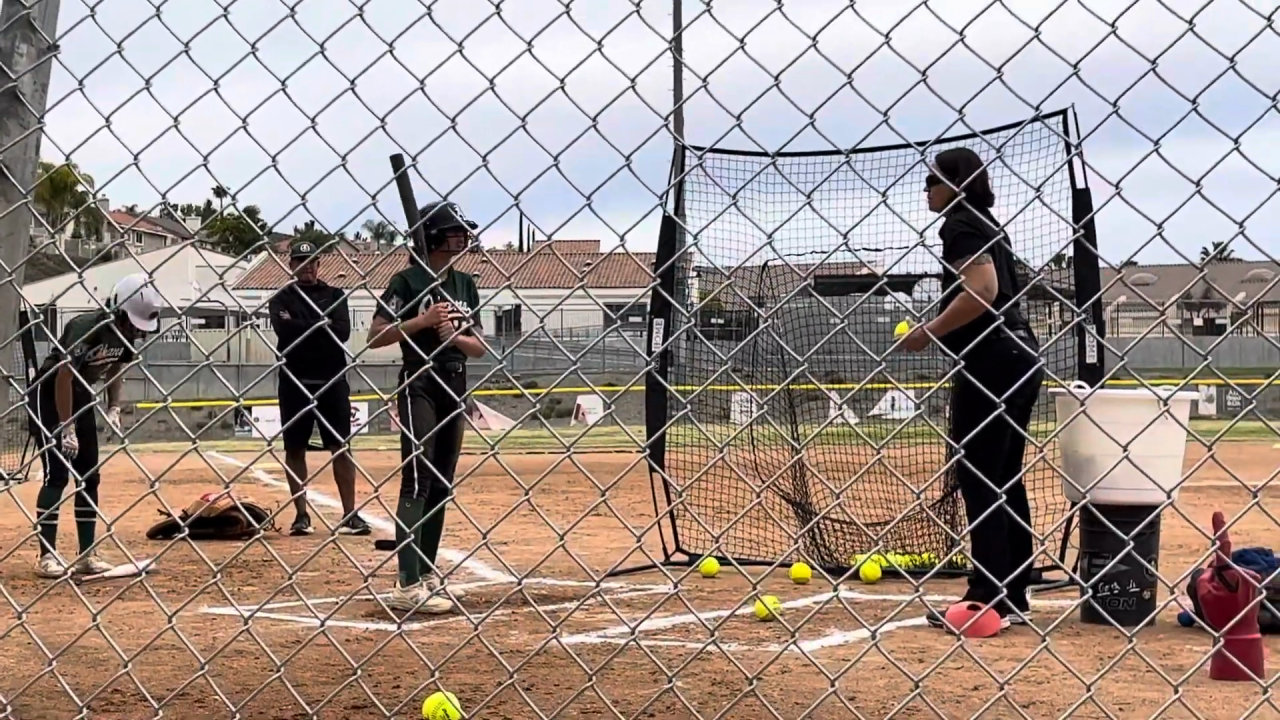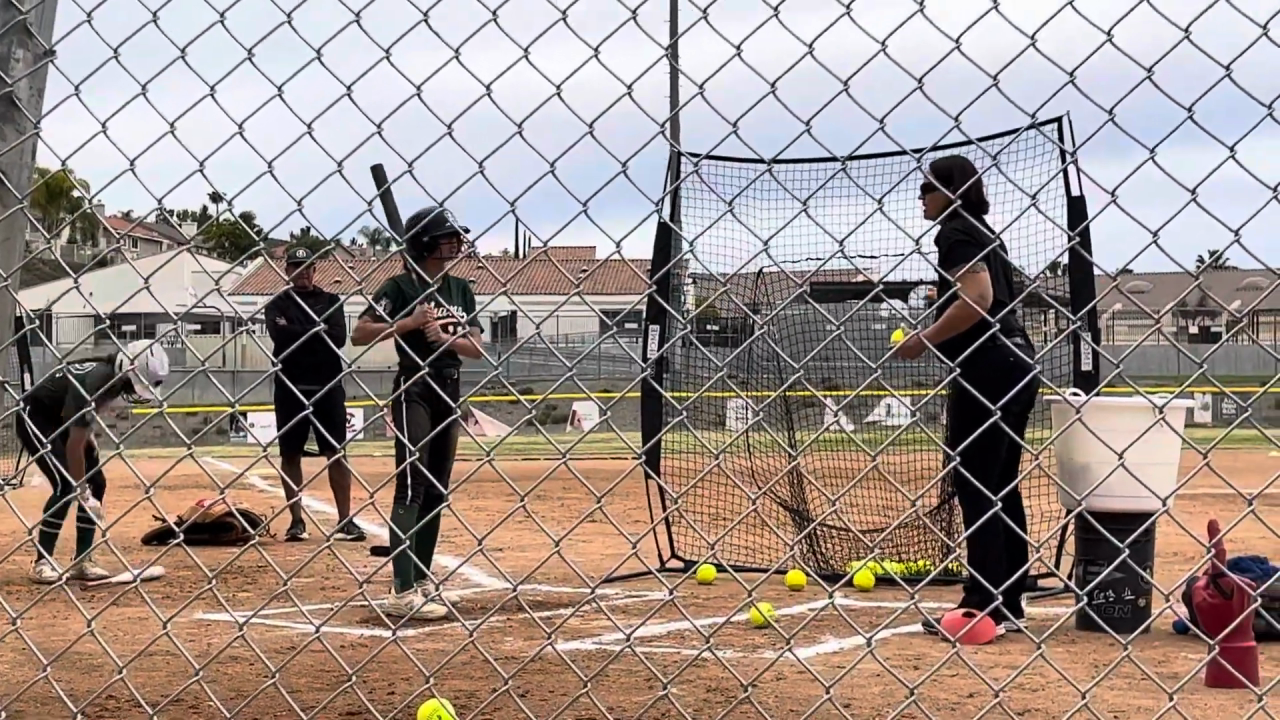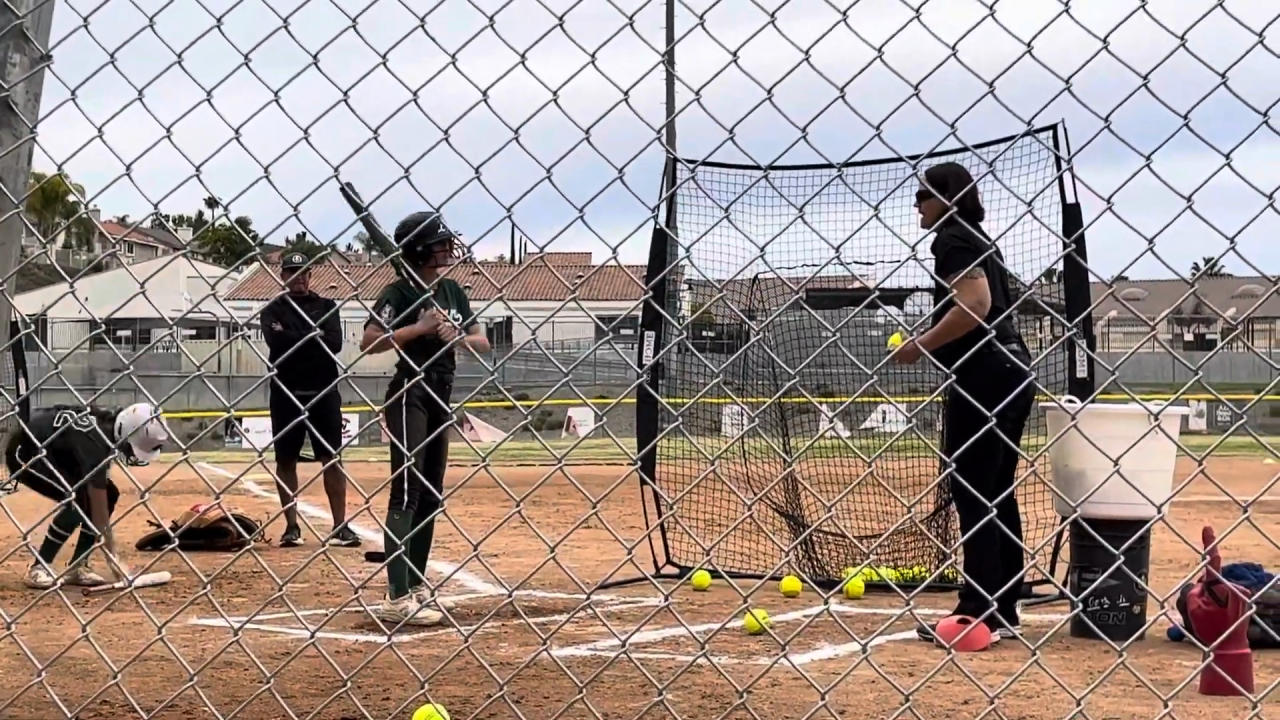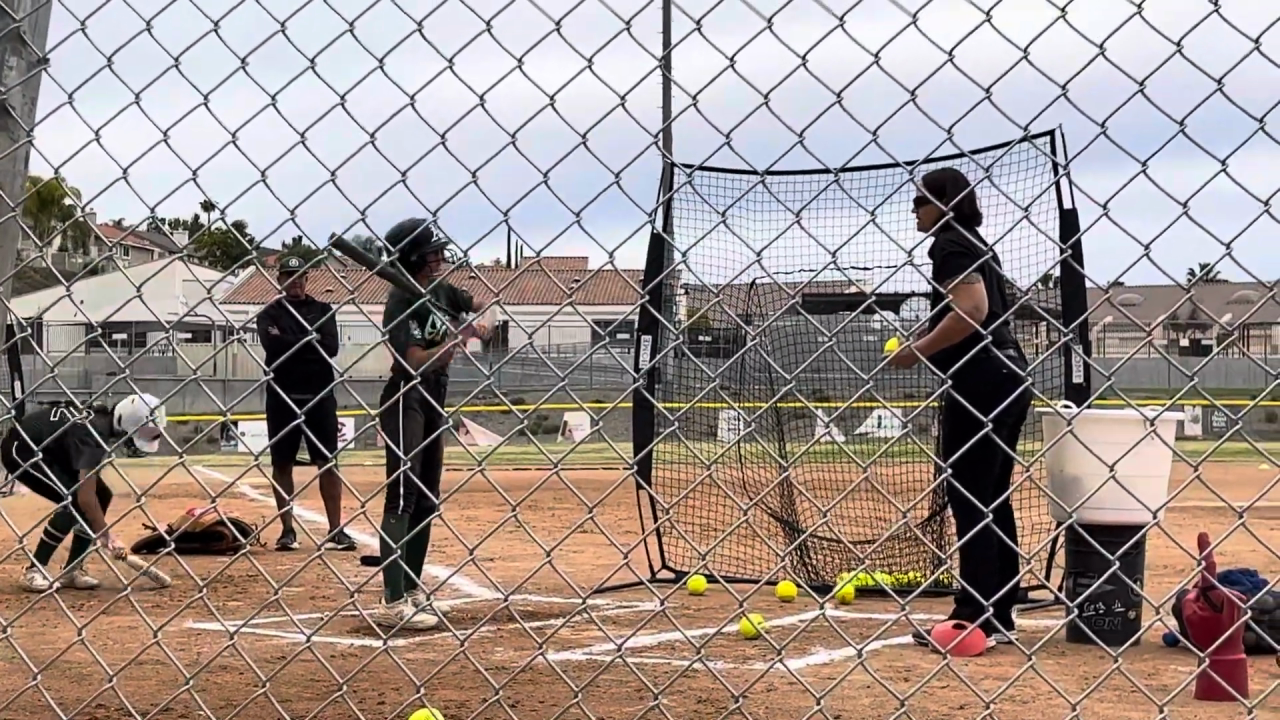
dt=0.2s
person 1, frame 1
left shoulder: (961, 224)
right shoulder: (986, 224)
left elbow: (982, 290)
left wrist: (929, 332)
left hip: (990, 359)
right hip: (1016, 356)
left knee: (977, 477)
right knee: (1003, 479)
left ankle: (988, 600)
right ankle: (1012, 596)
person 1, frame 2
left shoulder: (956, 231)
right shoulder: (983, 232)
left elbow: (977, 298)
left wrist: (924, 339)
left hip: (987, 367)
right hip: (1014, 362)
left knee: (974, 486)
right knee: (1000, 487)
left ankle: (983, 608)
right ankle: (1007, 604)
person 1, frame 3
left shoulder: (952, 238)
right shoulder: (978, 238)
left elbow: (975, 305)
left wrist: (921, 345)
right wrist: (932, 340)
left hip: (983, 374)
right hip: (1010, 369)
left knee: (971, 493)
right knee: (996, 493)
left ankle: (978, 614)
right ankle: (1002, 610)
person 1, frame 4
left shoulder: (950, 243)
right shoulder: (976, 244)
left elbow: (973, 310)
left wrist: (919, 350)
right wrist: (929, 343)
left hip: (980, 379)
right hip: (1006, 375)
left knee: (968, 498)
right knee: (992, 499)
left ankle: (975, 620)
right ankle: (998, 615)
person 2, frame 1
left shoulder: (464, 284)
right shoulder: (408, 281)
left elbow: (479, 346)
right elbow: (375, 337)
left wrist: (455, 335)
right wrist: (421, 321)
left hip: (455, 387)
right hip: (419, 386)
left knee: (442, 485)
right knee: (417, 484)
left ankle: (427, 573)
right ankle: (407, 585)
person 2, frame 2
left shoulder: (460, 288)
right shoulder: (401, 286)
left elbow: (478, 348)
right elbow: (359, 334)
left wrist: (445, 337)
right wrist: (409, 322)
left hip: (448, 392)
right hip: (414, 391)
left knee: (436, 491)
right knee: (411, 489)
left ankle: (421, 580)
right ankle: (401, 592)
person 2, frame 3
left shoulder: (451, 291)
right shoulder: (399, 290)
left elbow: (482, 342)
right elbow: (370, 343)
left wrist: (457, 336)
right wrist: (423, 326)
left hip: (440, 397)
right hip: (410, 397)
left knee: (430, 496)
right knee: (406, 494)
left ankle: (416, 585)
right ankle: (397, 598)
person 2, frame 4
left shoulder: (440, 290)
right shoulder: (401, 302)
right elbow: (420, 364)
left wrist: (480, 324)
right wrist: (461, 336)
left hip: (433, 403)
right hip: (405, 403)
left knee: (427, 500)
right knee: (402, 499)
left ankle: (412, 589)
right ankle: (393, 602)
person 3, frame 1
left shoulder: (335, 295)
right shoulder: (281, 298)
left elbow: (343, 331)
right elbow: (284, 329)
left wrist: (303, 329)
right wrist: (322, 326)
left hip: (331, 380)
right hip: (295, 382)
left knee: (341, 447)
right knee: (294, 449)
left ankle: (350, 515)
right ankle: (301, 514)
person 3, frame 2
left shoulder: (331, 301)
right shoulder: (277, 304)
left elbow: (339, 338)
right elbow: (280, 335)
left wrist: (299, 336)
right wrist: (318, 332)
left hip: (327, 386)
right hip: (291, 388)
left knee: (336, 454)
right knee: (290, 455)
left ankle: (345, 521)
right ankle: (296, 521)
person 3, frame 3
left shoulder: (327, 306)
right shoulder: (273, 309)
left elbow: (335, 343)
right elbow: (276, 340)
left wrist: (295, 341)
right wrist: (314, 337)
left hip: (323, 392)
right hip: (287, 394)
left knee: (332, 459)
right knee: (286, 461)
left ankle: (340, 527)
right ankle: (291, 526)
person 3, frame 4
left shoulder: (323, 310)
right shoulder: (270, 313)
left elbow: (331, 347)
right elbow: (272, 344)
left wrist: (291, 345)
right wrist: (310, 341)
left hip: (319, 396)
right hip: (283, 397)
left knee: (328, 463)
right knee: (282, 464)
left ankle: (335, 531)
right ankle: (287, 530)
person 4, frame 1
left shoulder: (126, 332)
right shoulder: (86, 326)
right elbow: (63, 377)
left wrist: (114, 409)
right wrist: (66, 429)
left hip: (81, 401)
right hip: (49, 398)
left knee: (89, 475)
right knee: (57, 474)
left ankle: (86, 555)
right ankle: (46, 556)
person 4, frame 2
left shoulder: (116, 374)
right shoulder: (90, 383)
right elbow: (75, 443)
left wrist: (88, 434)
right wrist: (83, 492)
left hip: (58, 420)
right hip: (34, 419)
left knee: (96, 485)
right knee: (66, 487)
left ankle: (82, 561)
right ankle: (42, 561)
person 4, frame 3
left shoulder: (110, 422)
right shoulder: (97, 442)
right elbow: (99, 507)
right wrist: (113, 556)
left hip: (54, 449)
right hip: (24, 452)
left knee: (110, 493)
right knee: (79, 498)
left ankle: (78, 566)
right ankle: (38, 568)
person 4, frame 4
left shoulder: (106, 417)
right shoulder: (97, 430)
right elbow: (86, 492)
right wrist: (107, 539)
left hip: (45, 447)
right hip: (19, 449)
left knee: (103, 496)
right knee: (72, 500)
left ankle: (73, 571)
right ankle: (34, 571)
